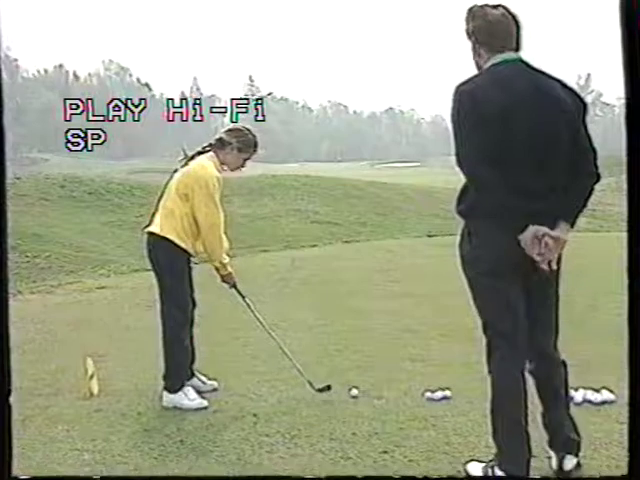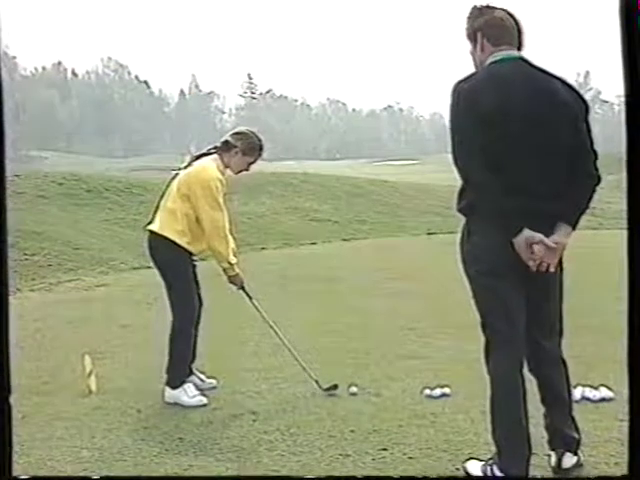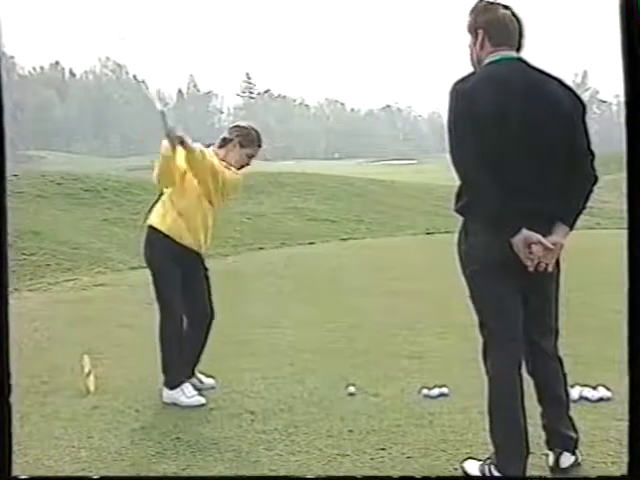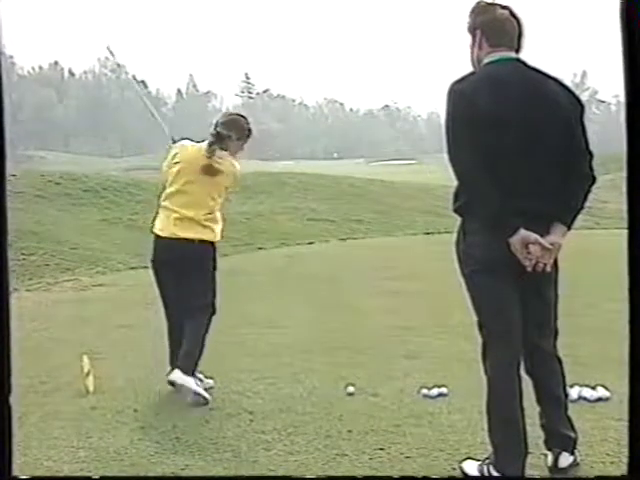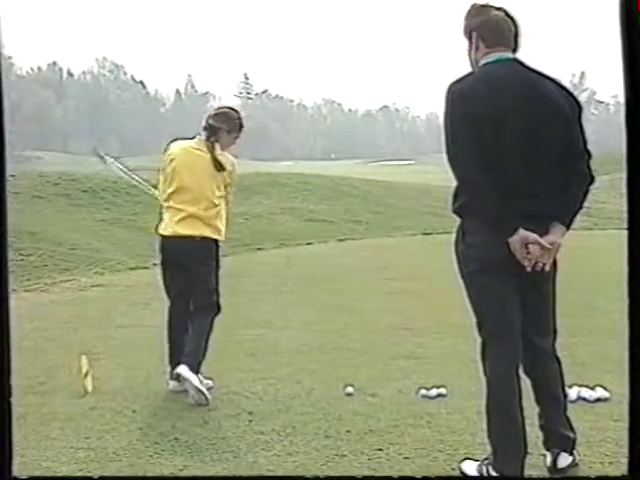
dt=1s
person 1, frame 1
left shoulder: (473, 93)
right shoulder: (562, 94)
left elbow: (478, 170)
right elbow: (587, 168)
left wrist: (522, 229)
right wrist: (561, 224)
left hip: (492, 236)
right hip: (546, 237)
left knee: (506, 350)
right knee: (544, 345)
person 1, frame 2
left shoulder: (472, 91)
right shoulder: (563, 92)
left elbow: (473, 171)
right elbow: (587, 170)
left wrist: (515, 232)
right wrist: (561, 228)
left hip: (492, 236)
right hip: (546, 236)
left knee: (505, 349)
right knee: (546, 343)
person 1, frame 3
left shoulder: (469, 91)
right shoulder: (560, 92)
left elbow: (472, 172)
right elbow: (583, 170)
left wrist: (513, 232)
right wrist: (558, 228)
left hip: (489, 236)
right hip: (544, 236)
left knee: (503, 349)
right knee: (543, 343)
person 1, frame 4
left shoulder: (467, 91)
right shoulder: (559, 93)
left elbow: (470, 173)
right elbow: (582, 170)
left wrist: (510, 231)
right wrist: (556, 228)
left hip: (487, 237)
right hip: (542, 236)
left knee: (502, 349)
right knee: (542, 343)
person 1, frame 5
left shoulder: (465, 92)
right shoulder: (556, 93)
left elbow: (469, 173)
right elbow: (580, 170)
left wrist: (510, 231)
right wrist: (556, 227)
left hip: (486, 237)
right hip: (541, 236)
left knee: (501, 348)
right knee: (540, 343)
person 2, frame 1
left shoulder: (204, 166)
right shoulder: (205, 173)
left elbow: (212, 222)
right elbow: (209, 226)
left wrist: (222, 259)
right wrist: (223, 266)
left hip: (174, 244)
right hip: (169, 245)
left knee: (185, 311)
right knee: (177, 315)
left ankle: (186, 374)
right ankle: (173, 389)
person 2, frame 2
left shoulder: (211, 170)
right shoulder: (207, 175)
left elbow: (219, 223)
right elbow: (214, 228)
left wrist: (231, 260)
right wrist: (230, 266)
left hip: (178, 244)
right hip: (169, 244)
left knee: (193, 308)
right knee: (186, 311)
left ankle: (185, 372)
right ankle: (175, 385)
person 2, frame 3
left shoulder: (231, 178)
right shoulder: (183, 157)
left elbow: (210, 171)
right elbow: (163, 178)
left wrist: (188, 148)
right wrist: (171, 146)
left hip: (192, 250)
right hip: (163, 242)
left knee: (202, 316)
right knee: (173, 314)
left ankle: (185, 373)
right ankle: (173, 386)
person 2, frame 4
left shoulder: (182, 152)
right shoulder: (231, 169)
left hip: (164, 242)
right hip: (198, 246)
left knee: (176, 309)
right knee: (200, 311)
left ankle: (181, 370)
right ankle: (184, 370)
person 2, frame 5
left shoulder: (176, 151)
right shoulder: (227, 165)
left elbow: (164, 192)
left hip: (170, 239)
right hip: (202, 243)
left knee: (179, 306)
right knee: (205, 309)
left ankle: (178, 371)
right ankle: (189, 367)
